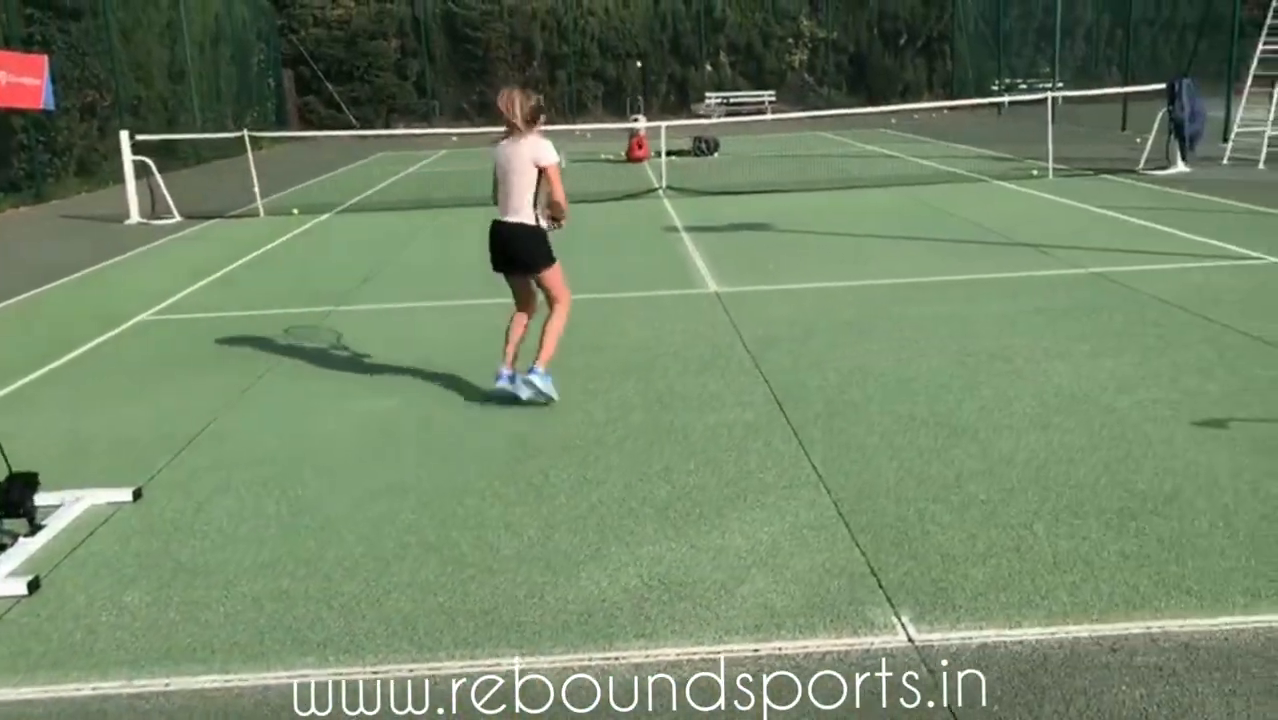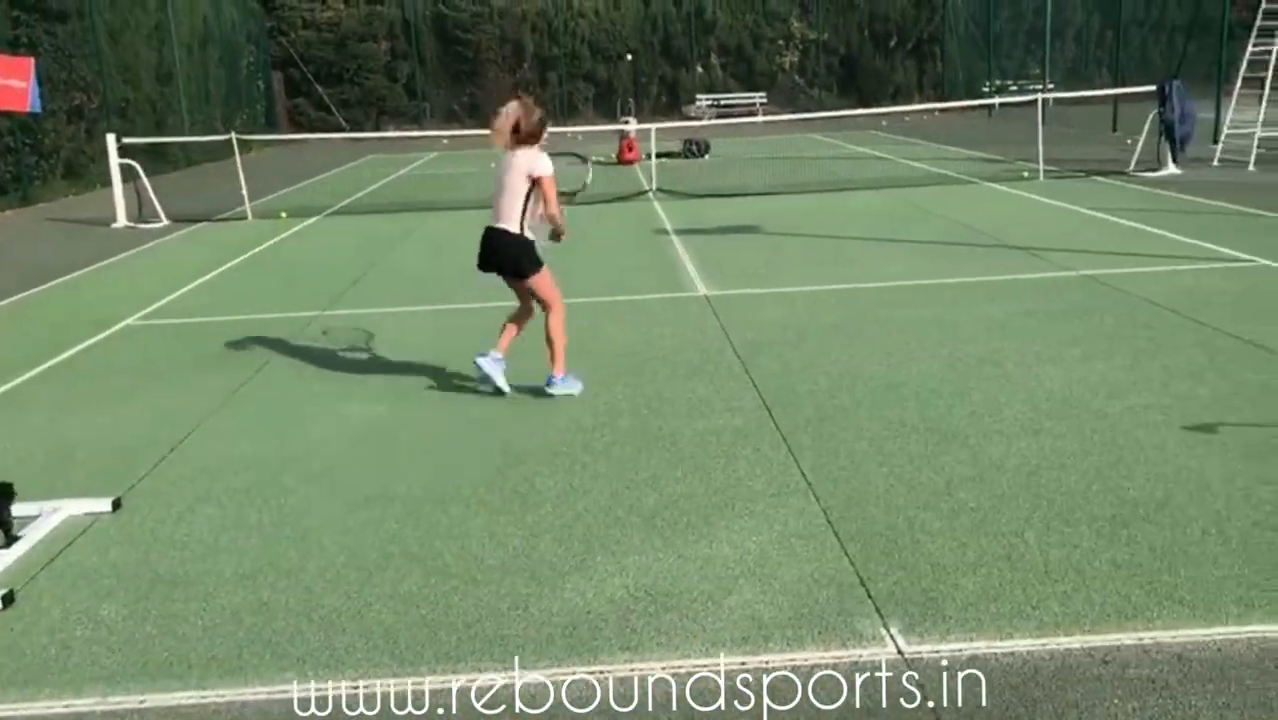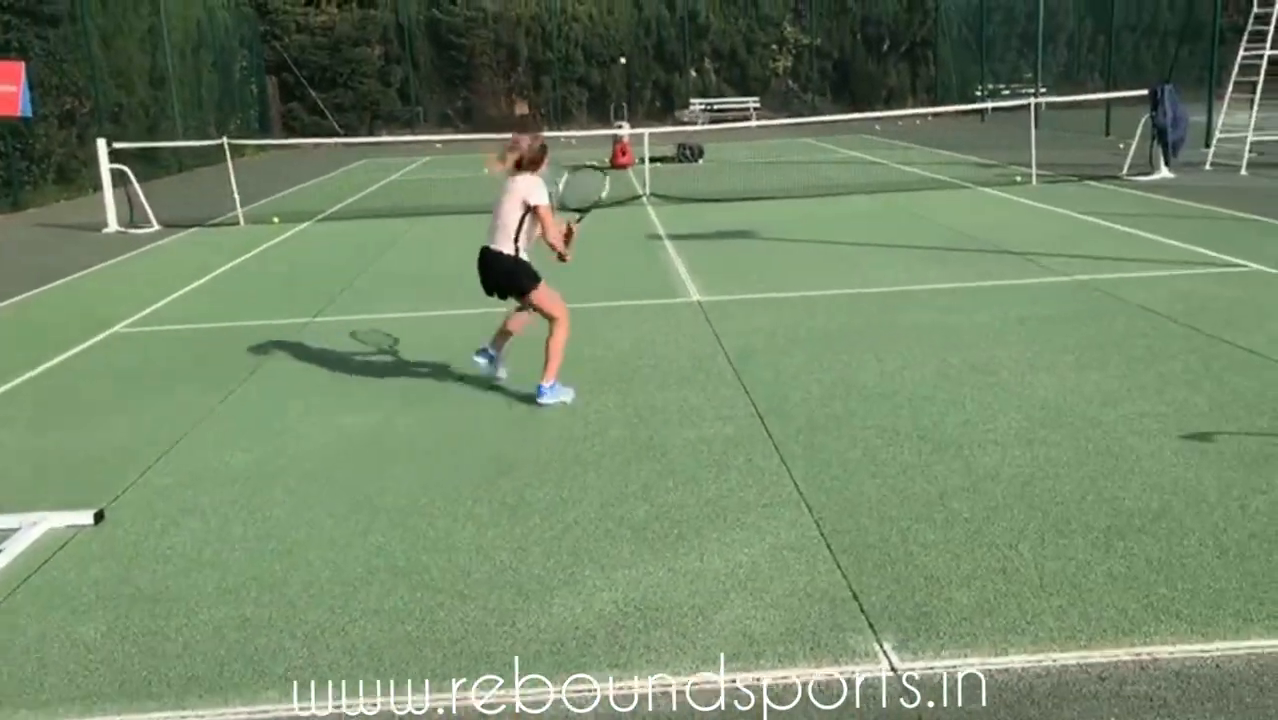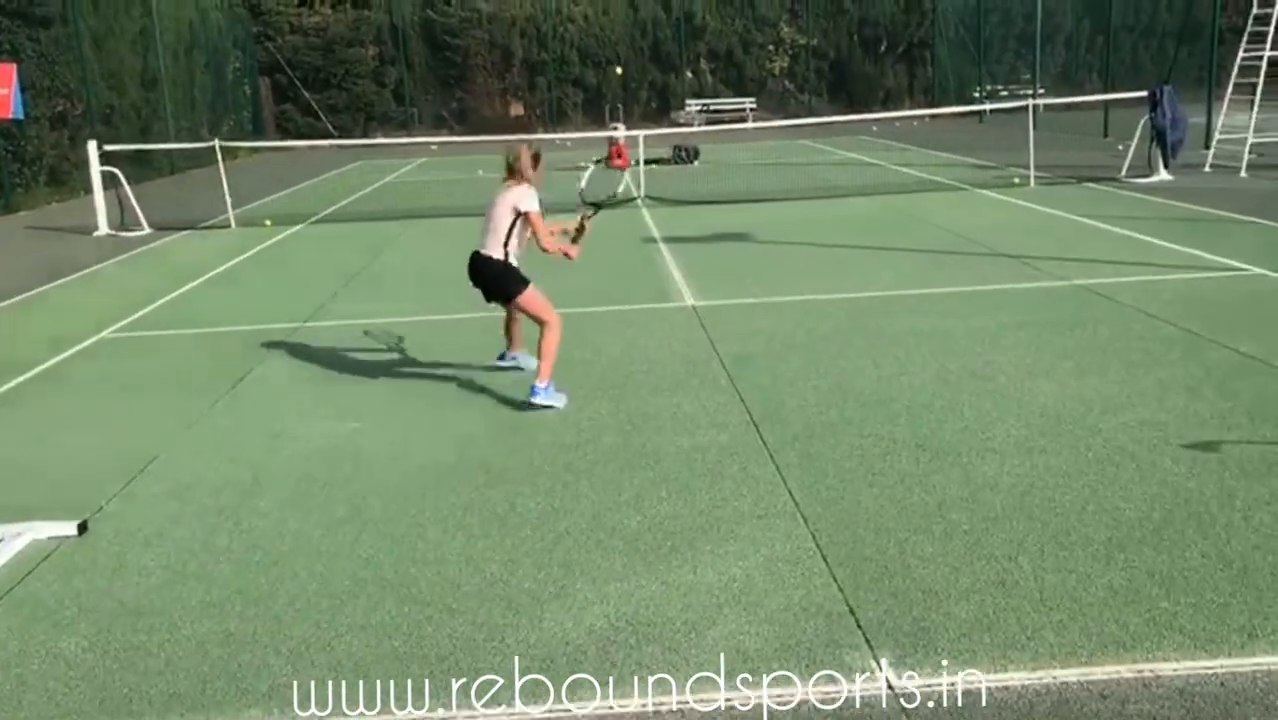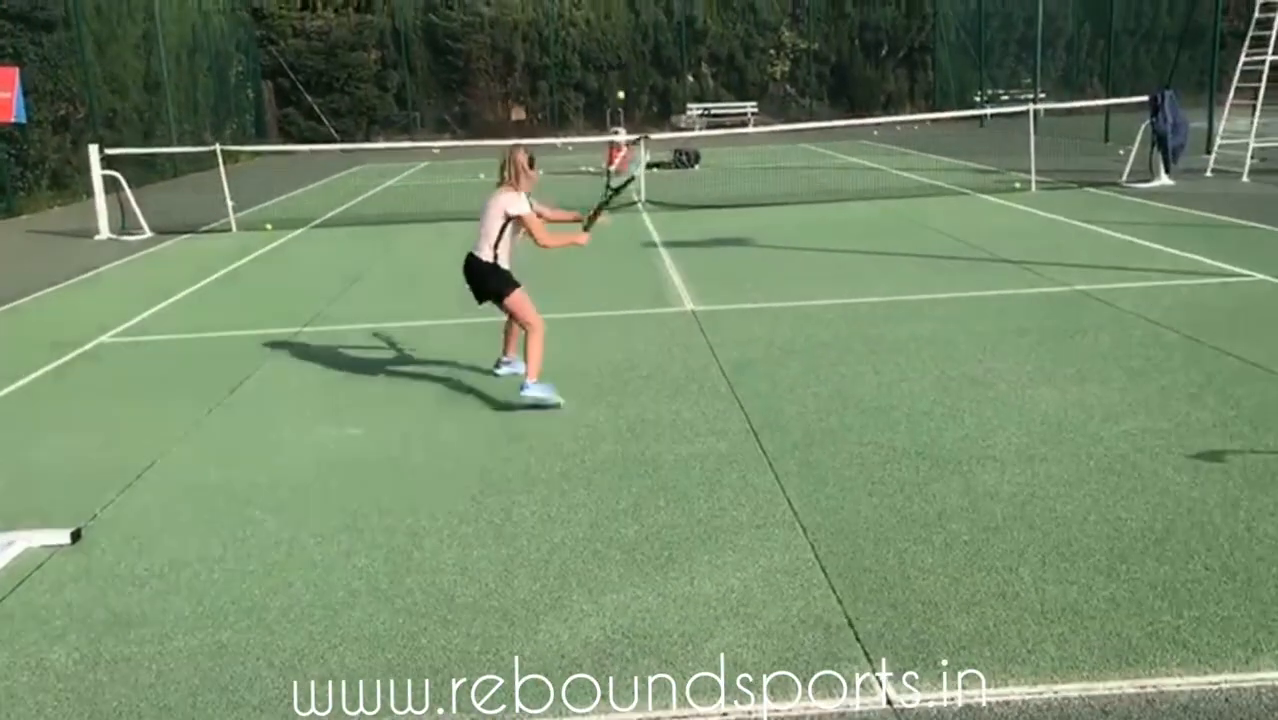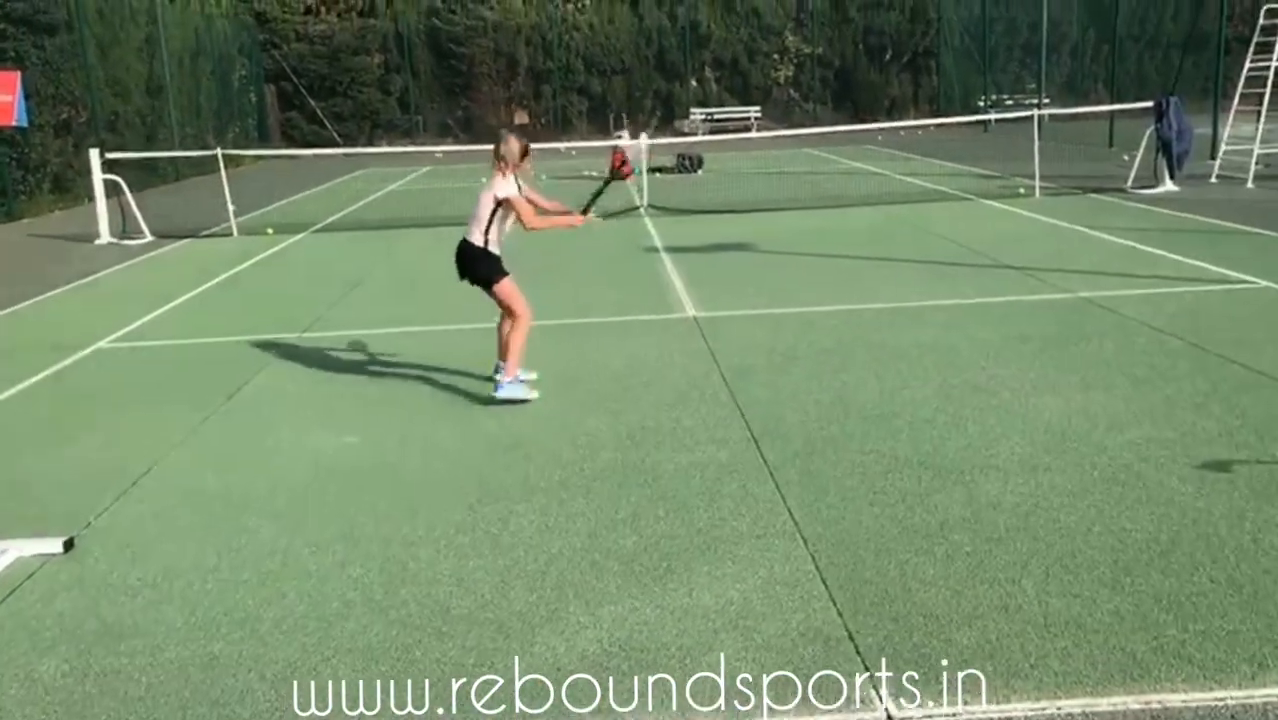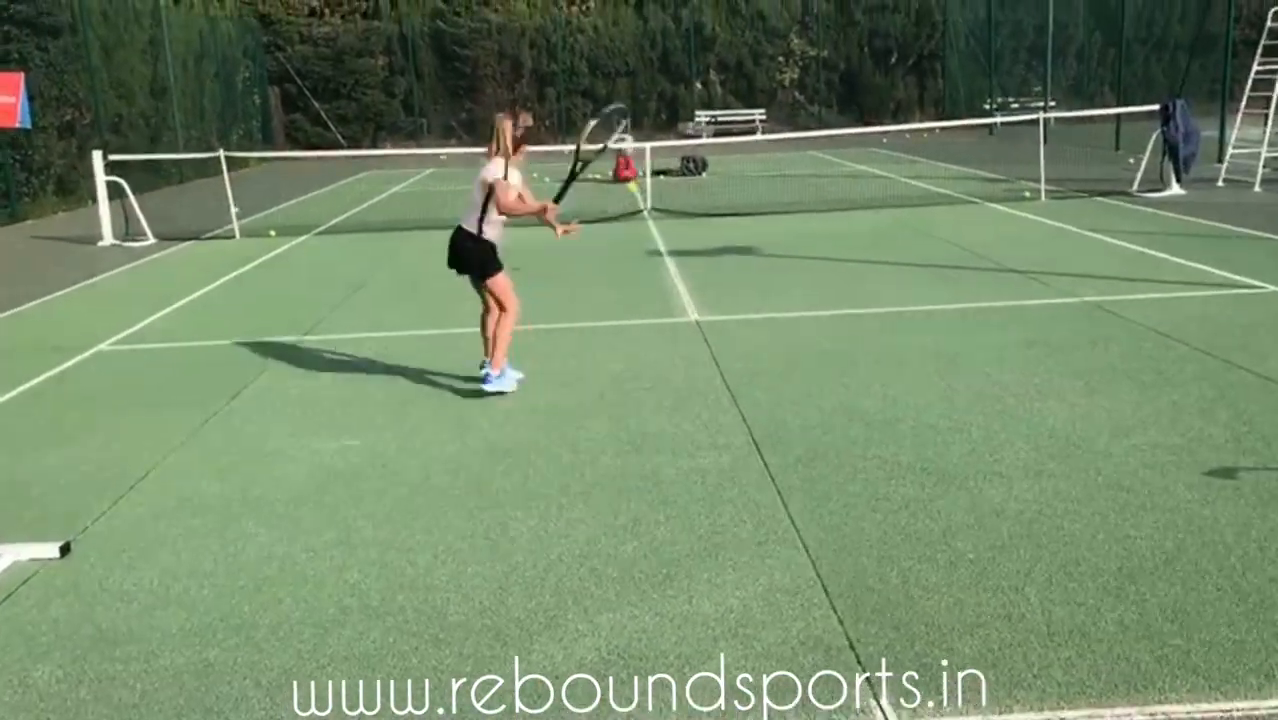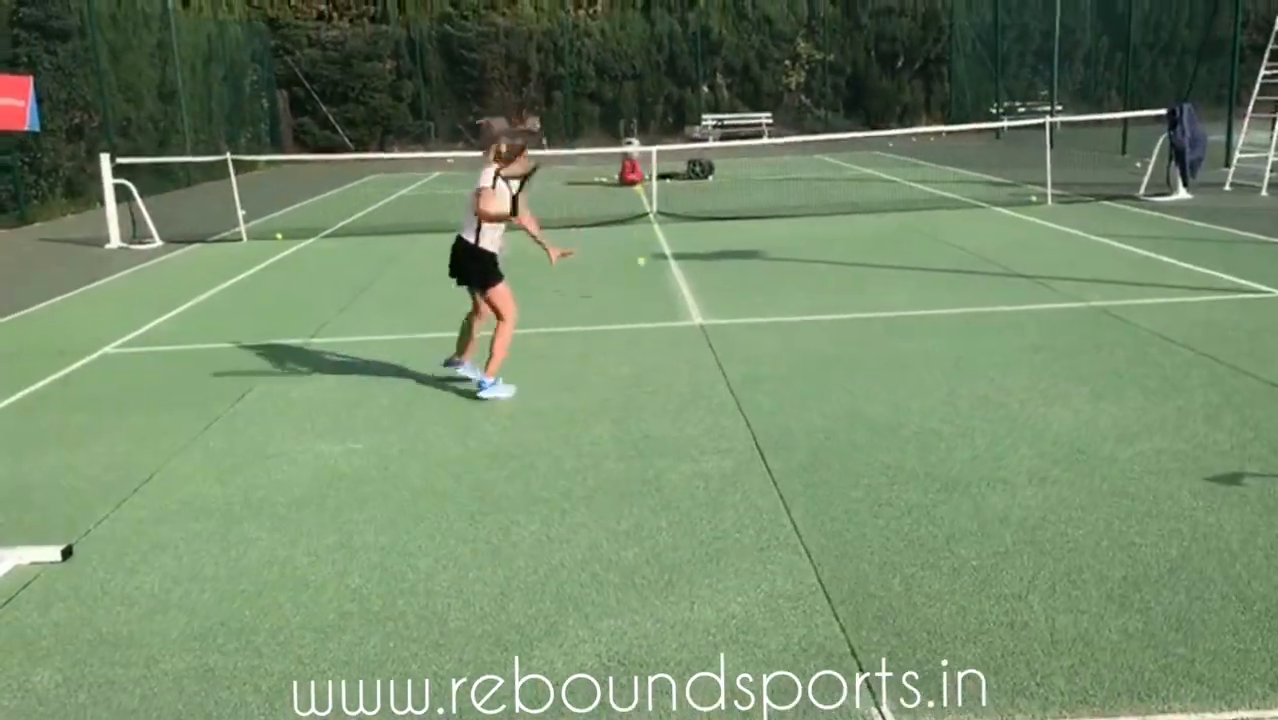
dt=0.1s
person 1, frame 1
left shoulder: (502, 148)
right shoulder: (542, 147)
right elbow: (558, 199)
right wrist: (557, 215)
left hip: (501, 234)
right hip: (527, 237)
left knee: (524, 306)
right knee: (561, 302)
left ankle: (506, 375)
right ankle: (538, 370)
person 1, frame 2
left shoulder: (509, 156)
right shoulder: (538, 159)
right elbow: (552, 211)
left wrist: (538, 213)
right wrist: (559, 229)
left hip: (494, 239)
right hip: (515, 243)
left knee: (527, 304)
right knee: (554, 306)
left ankle: (494, 358)
right ankle: (558, 377)
person 1, frame 3
left shoulder: (515, 182)
right shoulder: (535, 186)
right elbow: (551, 237)
left wrist: (561, 230)
right wrist: (562, 251)
left hip: (490, 260)
right hip: (508, 264)
left knee: (528, 306)
right knee: (560, 316)
left ankle: (491, 351)
right ankle: (548, 386)
person 1, frame 4
left shoulder: (509, 189)
right shoulder: (525, 193)
left elbow: (531, 229)
right elbow: (545, 243)
left wrist: (569, 226)
right wrist: (567, 249)
left hip: (482, 264)
right hip: (497, 268)
left knee: (518, 302)
right knee: (551, 321)
left ankle: (511, 353)
right ankle: (542, 388)
person 1, frame 5
left shoulder: (509, 193)
right shoulder: (516, 199)
left elbow: (548, 214)
right elbow: (542, 239)
left wrist: (581, 217)
right wrist: (575, 239)
left hip: (479, 265)
right hip: (488, 270)
left knee: (518, 311)
right knee: (535, 325)
left ankle: (507, 360)
right ankle: (533, 385)
person 1, frame 6
left shoulder: (509, 180)
right shoulder: (506, 182)
left elbow: (542, 203)
right elbow: (531, 222)
left wrist: (573, 213)
right wrist: (569, 220)
left hip: (473, 252)
right hip: (480, 255)
left knee: (510, 307)
right knee: (522, 314)
left ankle: (506, 368)
right ankle: (506, 383)
person 1, frame 7
left shoulder: (509, 168)
right shoulder: (499, 167)
left elbow: (529, 202)
right elbow: (505, 206)
left wrist: (555, 225)
right wrist: (541, 209)
left hip: (469, 242)
right hip: (474, 244)
left knee: (491, 303)
right knee: (510, 307)
left ankle: (493, 363)
right ankle: (495, 374)
person 1, frame 8
left shoulder: (511, 180)
right shoulder: (491, 175)
left elbow: (524, 220)
right elbow: (481, 212)
left wrist: (548, 247)
right wrist: (504, 215)
left hip: (472, 251)
right hip: (475, 254)
left knee: (480, 310)
right knee: (508, 316)
left ankle: (459, 361)
right ankle: (488, 382)
